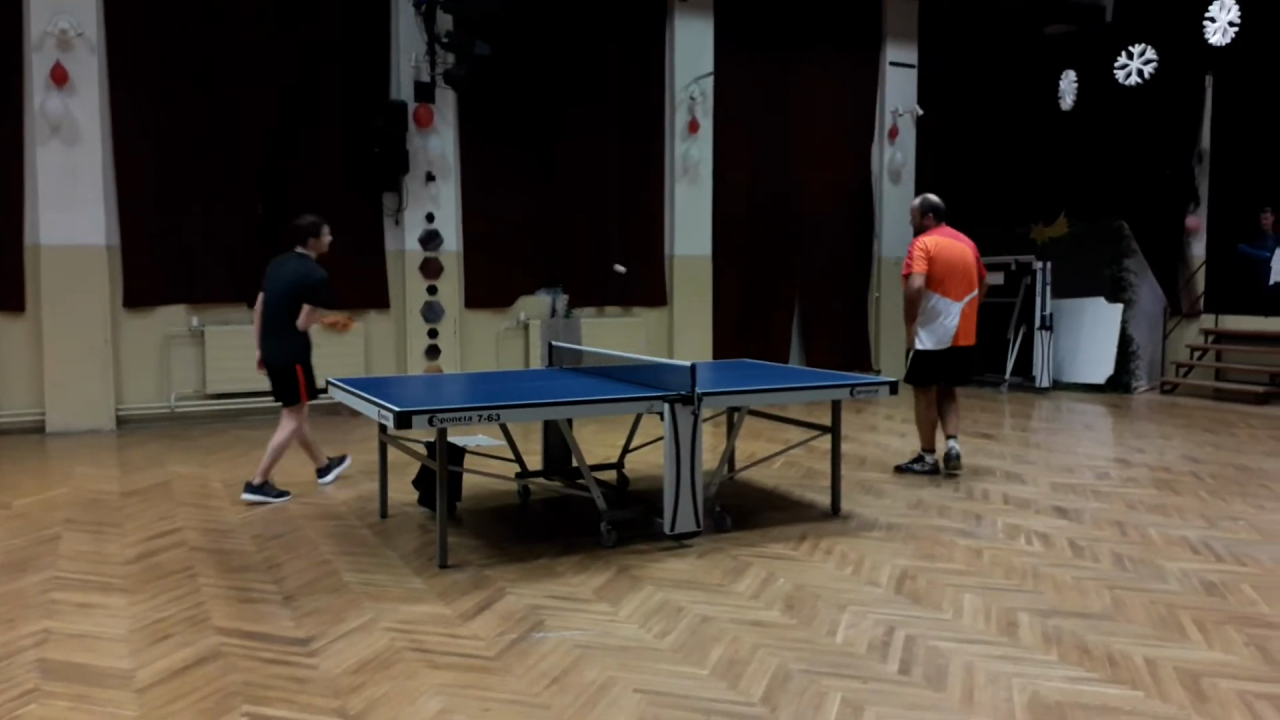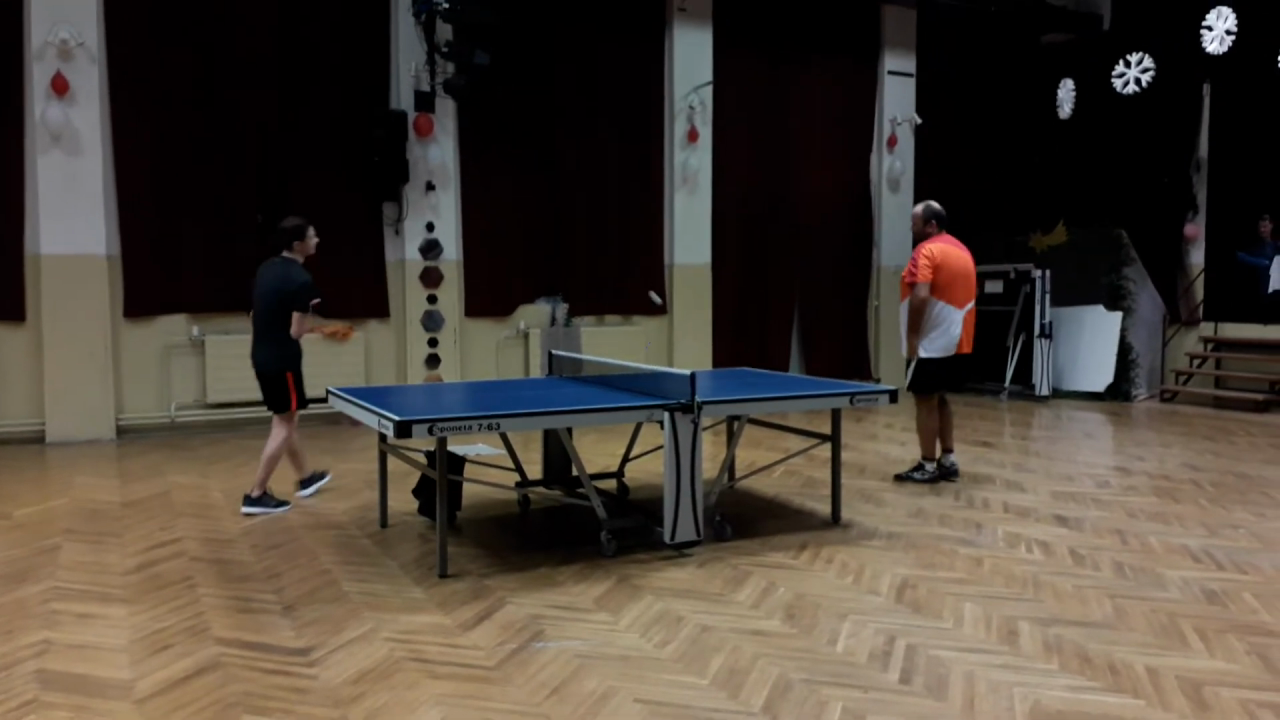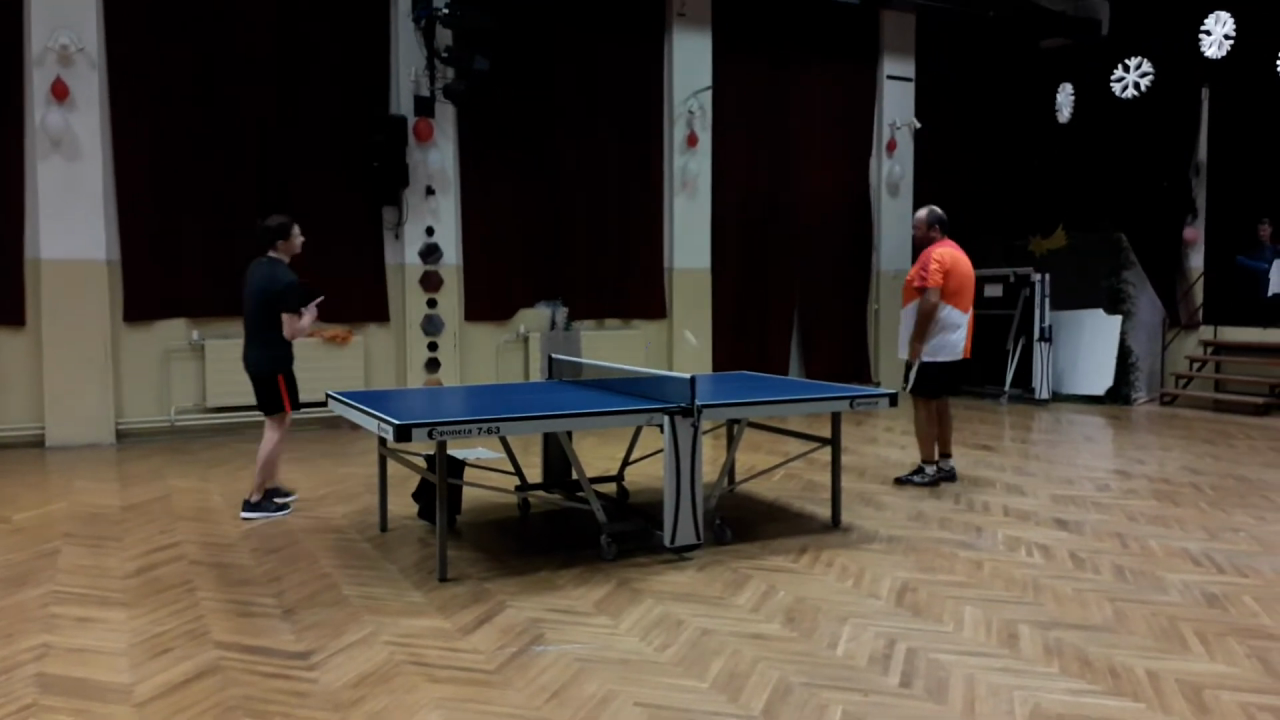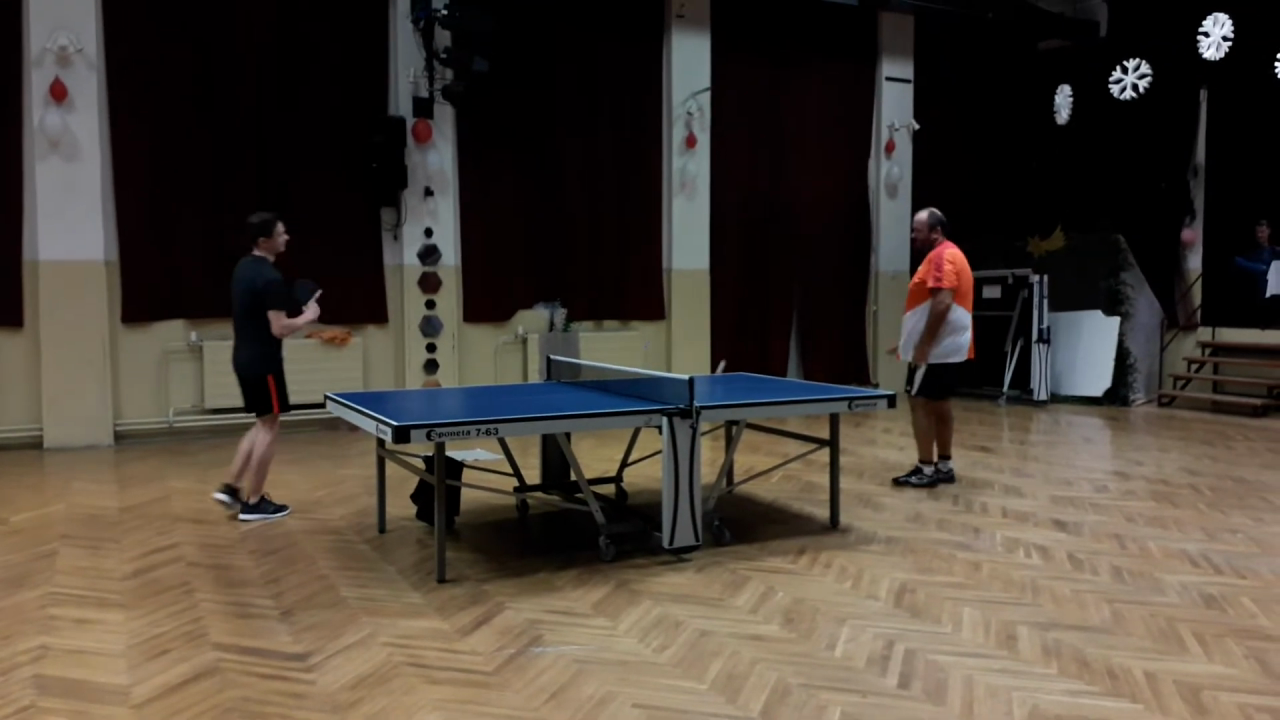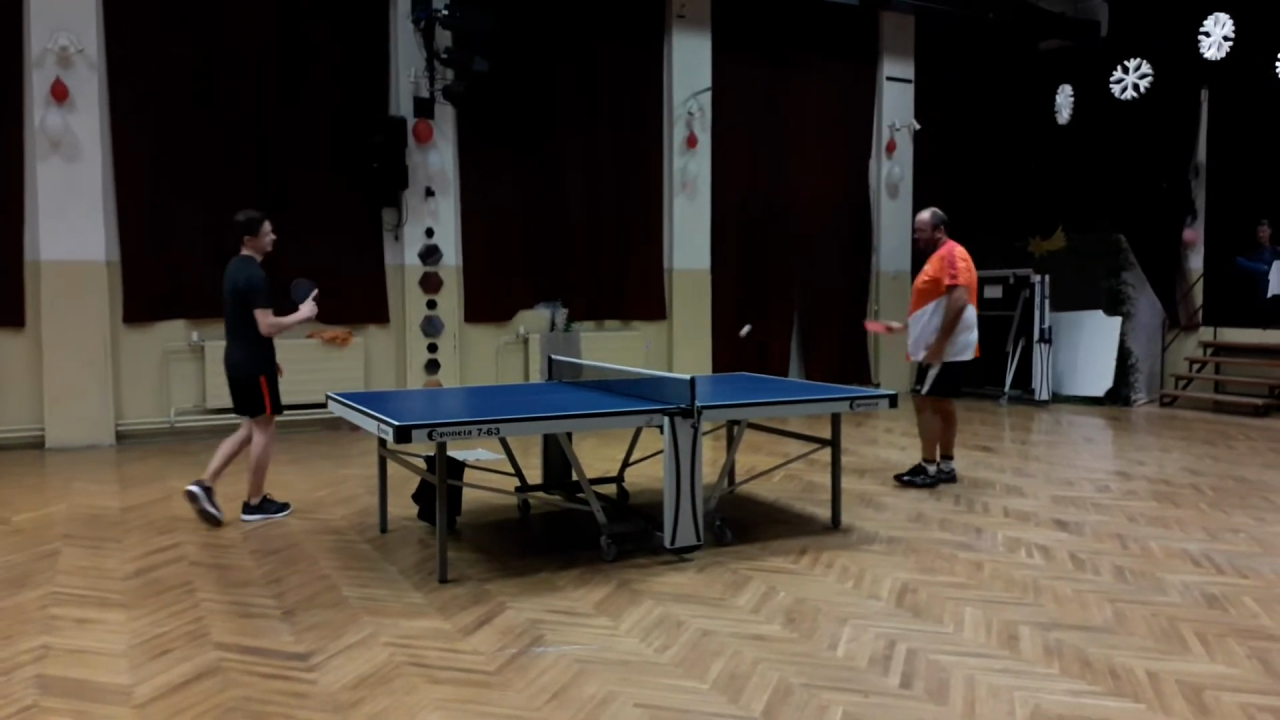
dt=0.1s
person 1, frame 1
left shoulder: (277, 264)
right shoulder: (316, 276)
left elbow: (258, 308)
right elbow: (302, 324)
left wrist: (260, 348)
right wrist: (317, 313)
left hip: (271, 350)
right hip: (292, 353)
left knee: (295, 412)
right knee: (293, 418)
left ankle: (324, 465)
right ankle: (258, 484)
person 1, frame 2
left shoulder: (266, 269)
right shoulder: (301, 280)
right elbow: (296, 332)
right wrist: (307, 317)
left hip: (262, 357)
right hip: (283, 360)
left knee: (285, 420)
right knee: (284, 426)
left ankle: (306, 477)
right ankle: (256, 495)
person 1, frame 3
left shoulder: (255, 269)
right shoulder: (287, 280)
right elbow: (290, 332)
right wrist: (307, 319)
left hip: (255, 358)
right hip: (273, 362)
left knee: (274, 423)
right knee: (278, 427)
left ankle: (269, 486)
right ankle: (256, 500)
person 1, frame 4
left shoulder: (243, 268)
right shoulder: (270, 278)
right elbow: (280, 329)
right wrist: (308, 316)
left hip: (244, 359)
right hip: (263, 362)
left knee: (260, 426)
right knee: (268, 429)
left ankle: (233, 487)
right ankle: (252, 502)
person 1, frame 5
left shoulder: (235, 268)
right shoulder: (255, 275)
right elbow: (267, 326)
left wrist: (269, 357)
right wrist: (302, 314)
left hip: (238, 361)
right hip: (254, 364)
left knee: (247, 430)
right knee: (264, 430)
left ankle: (204, 484)
right ankle: (255, 503)
person 2, frame 1
left shoulder: (923, 244)
right shoulder: (966, 243)
left elbow: (916, 288)
right elbow: (982, 283)
left wrist: (908, 326)
left hip: (929, 335)
right hip: (962, 335)
left knee: (924, 393)
right knee: (946, 392)
left ankle: (928, 458)
right ankle: (952, 446)
person 2, frame 2
left shoulder: (926, 250)
right shoulder: (962, 251)
left elbow: (920, 297)
right elbow: (970, 294)
left wrist: (911, 336)
left hip: (931, 343)
right hip: (957, 342)
left knee: (925, 402)
right knee: (938, 399)
left ankle: (928, 466)
right ankle: (947, 459)
person 2, frame 3
left shoulder: (933, 255)
right shoulder: (955, 254)
left elbow: (930, 302)
left wrist: (915, 343)
left hip: (933, 349)
right hip: (953, 346)
left knee: (922, 404)
right knee: (938, 403)
left ankle: (928, 469)
right ankle: (945, 464)
person 2, frame 4
left shoulder: (940, 256)
right shoulder: (950, 254)
left elbow: (943, 303)
left wrist: (923, 345)
right wrist: (925, 341)
left hip: (938, 350)
right hip: (952, 349)
left knee: (921, 404)
right knee: (939, 405)
left ankle: (926, 470)
right ankle: (944, 465)
person 2, frame 5
left shoulder: (950, 256)
right shoulder: (938, 257)
left elbow: (958, 301)
left wrist: (936, 344)
right wrist: (906, 326)
left hip: (947, 350)
right hip: (942, 350)
left knee: (924, 403)
right knee: (942, 404)
left ankle: (929, 468)
right ankle: (944, 464)
